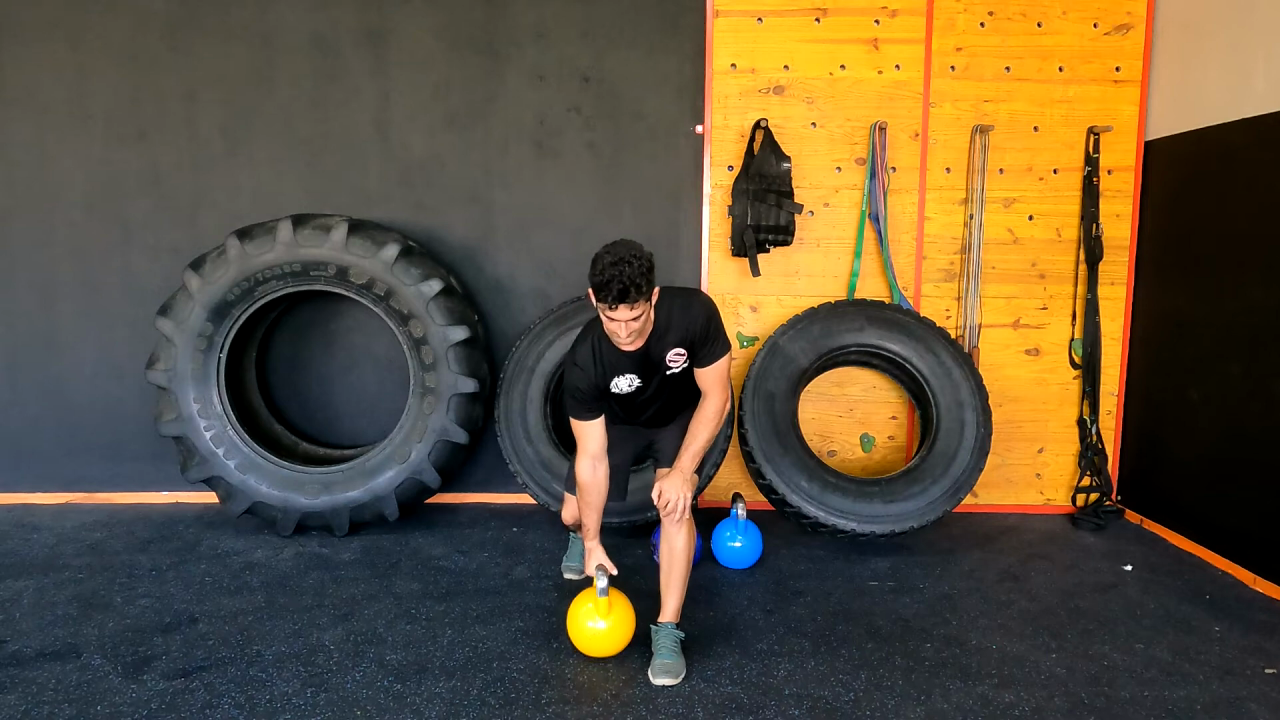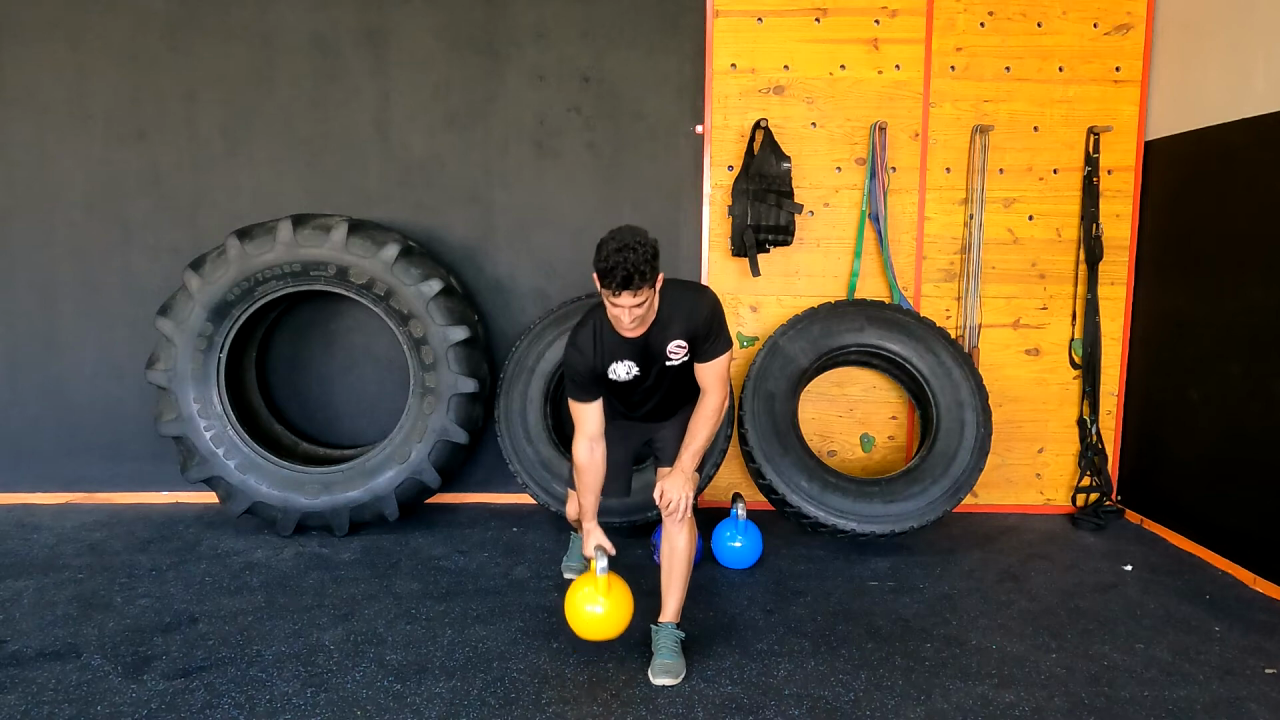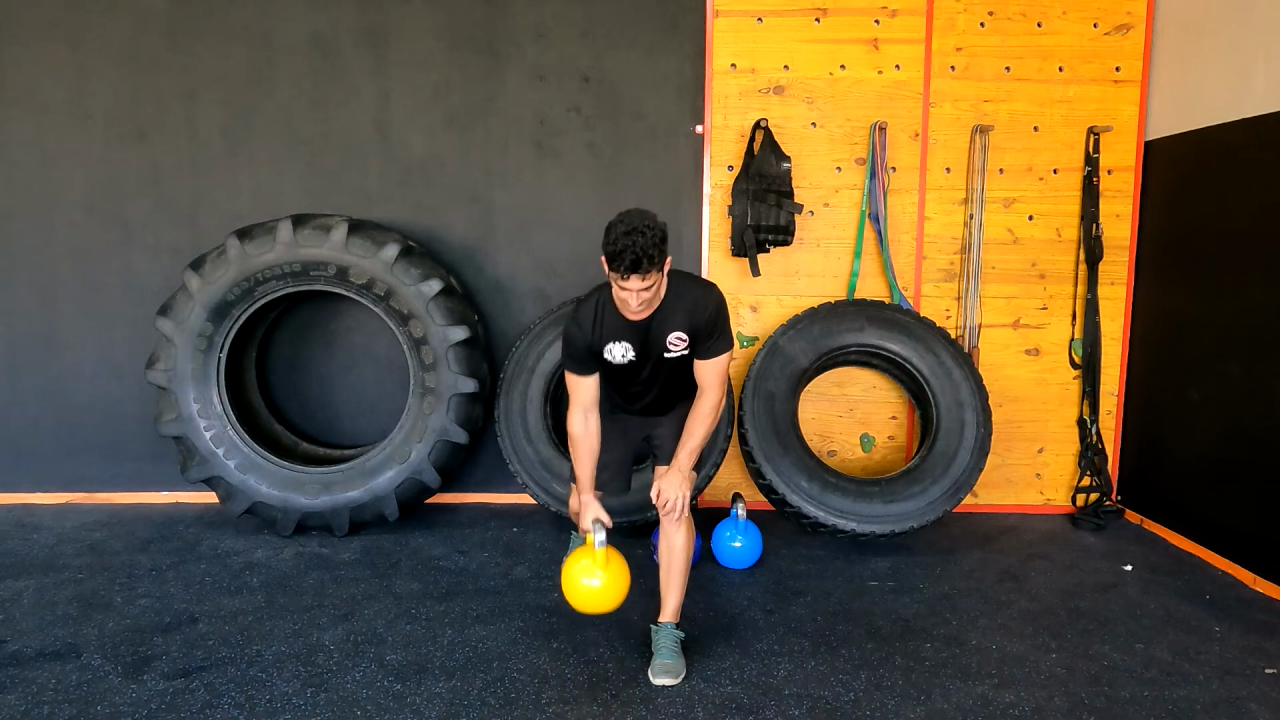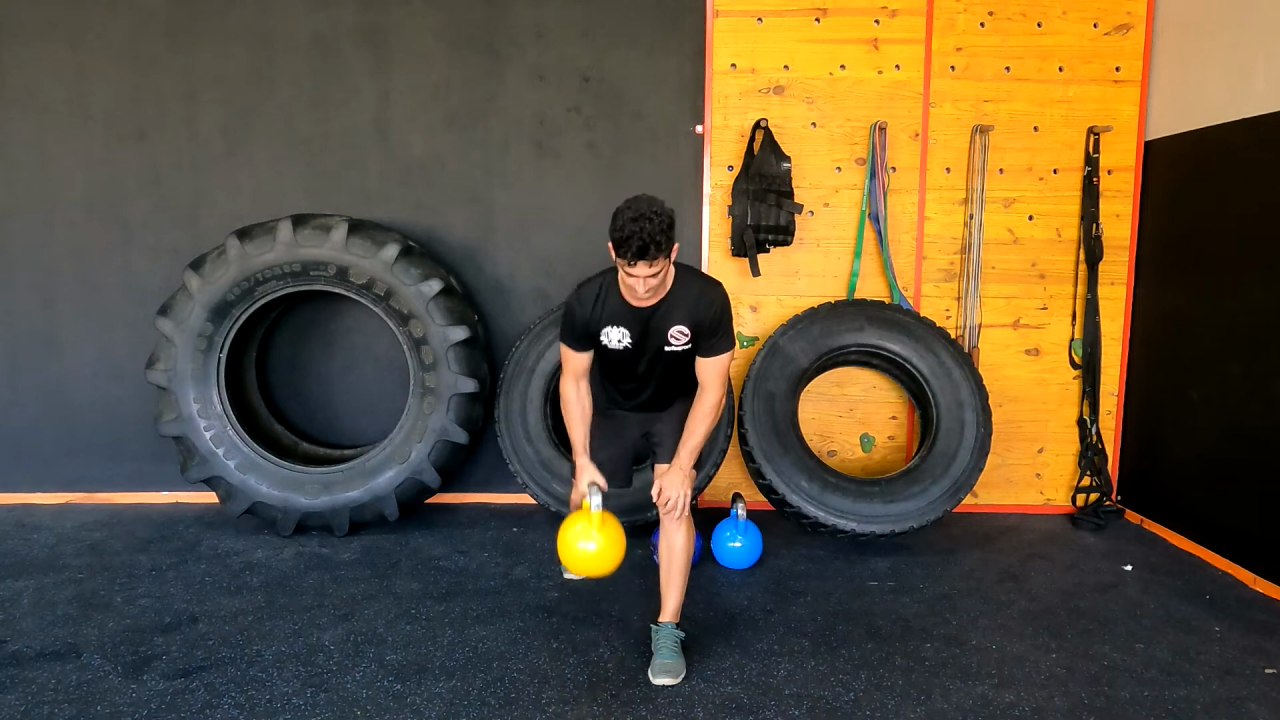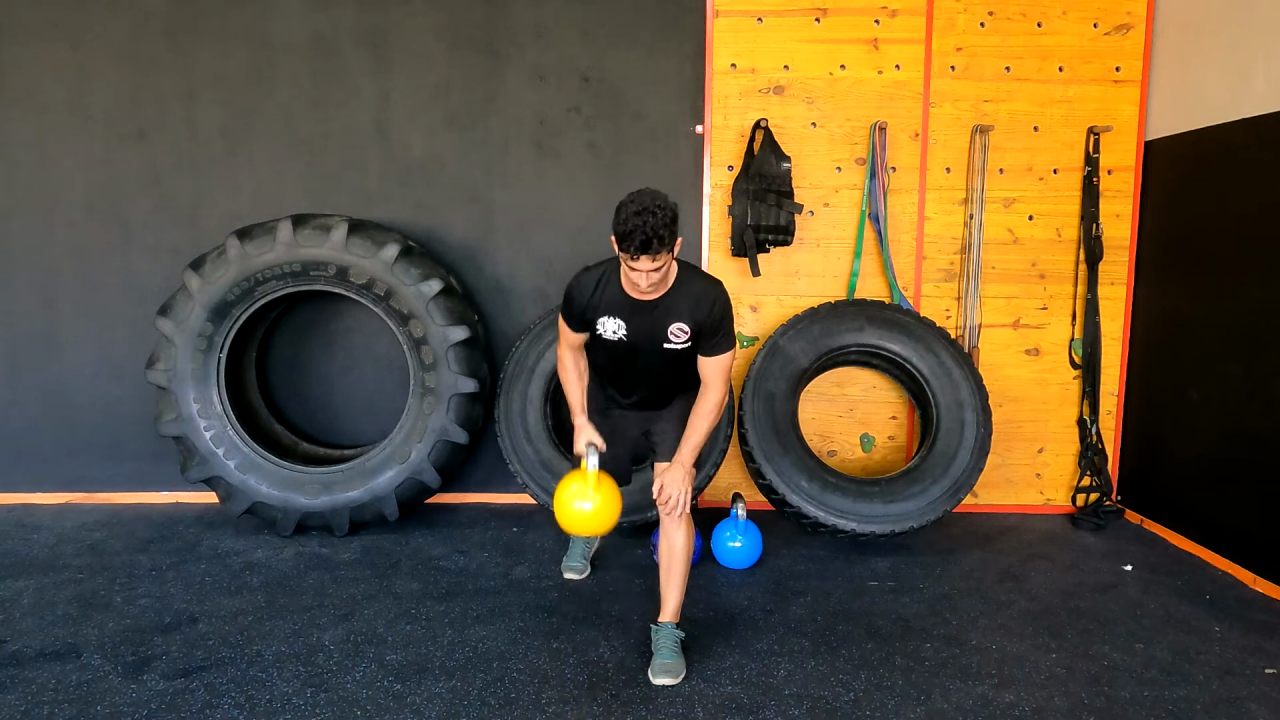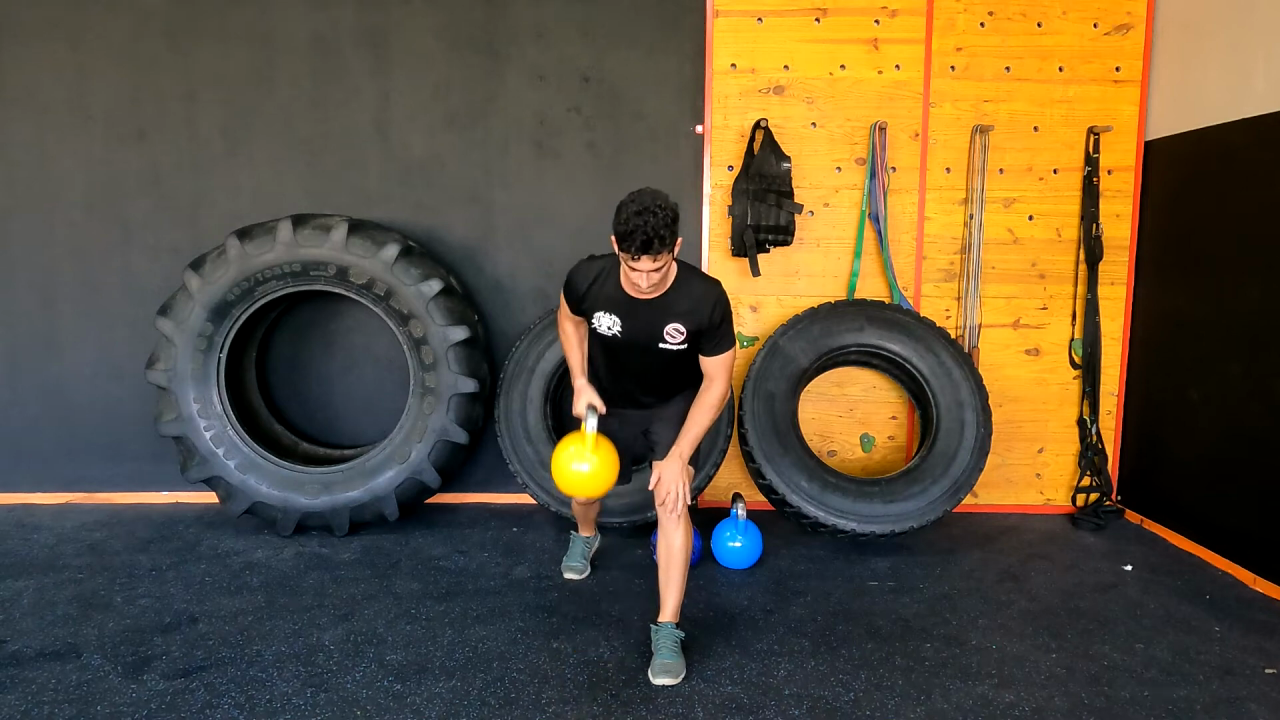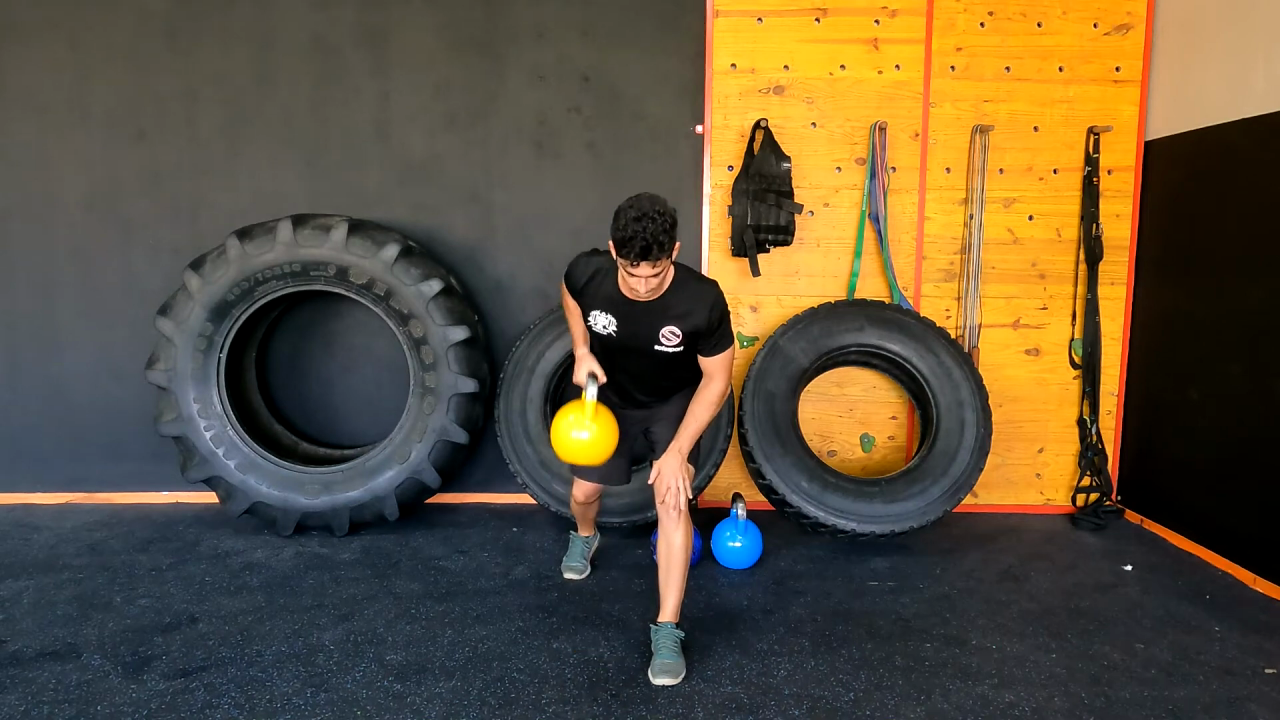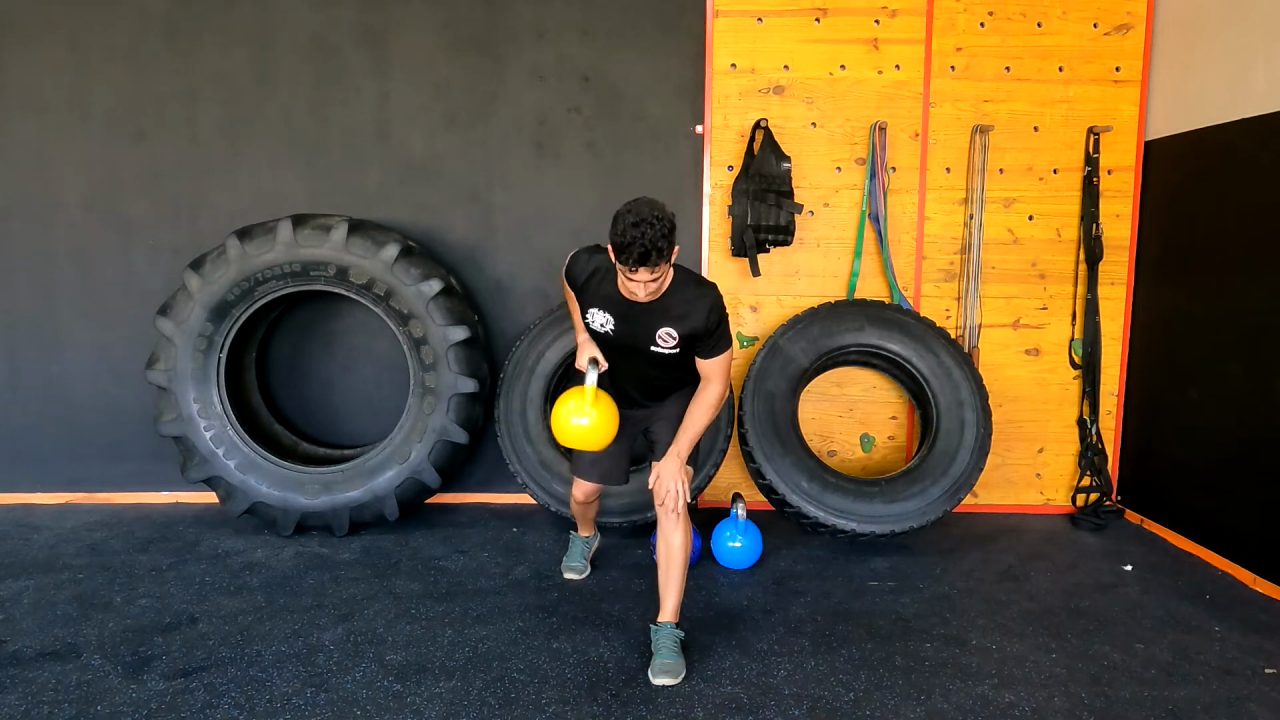
dt=0.1s
person 1, frame 1
left shoulder: (695, 313)
right shoulder: (584, 359)
left elbow: (716, 396)
right elbow: (591, 457)
left wrist: (682, 470)
right wrist: (593, 543)
left hip: (680, 417)
right hip: (616, 422)
left knee: (675, 507)
right knee: (574, 515)
left ankle: (667, 632)
right ankle: (582, 541)
person 1, frame 2
left shoulder: (698, 307)
right shoulder: (585, 344)
left elbow: (715, 393)
right elbow: (588, 439)
left wrist: (683, 469)
right wrist: (590, 524)
left hip: (679, 414)
right hip: (616, 417)
left knee: (677, 506)
right knee: (576, 510)
left ankle: (667, 632)
right ankle: (580, 534)
person 1, frame 3
left shoulder: (702, 302)
right shoulder: (586, 320)
left elbow: (711, 390)
right elbow: (581, 412)
left wrist: (680, 467)
right wrist: (590, 499)
left hip: (677, 410)
right hip: (614, 411)
left knee: (674, 505)
right knee: (579, 506)
left ankle: (667, 631)
right ankle: (587, 529)
person 1, frame 4
left shoulder: (706, 299)
right shoulder: (587, 301)
left elbow: (712, 389)
right elbow: (574, 380)
left wrist: (681, 466)
right wrist: (581, 459)
left hip: (677, 407)
right hip: (612, 406)
left knee: (675, 504)
right knee: (582, 499)
left ankle: (667, 631)
person 1, frame 5
left shoulder: (706, 297)
right shoulder: (587, 288)
left elbow: (715, 386)
right elbow: (569, 346)
left wrist: (682, 462)
right wrist: (580, 423)
left hip: (675, 406)
right hip: (609, 405)
left knee: (674, 503)
left ankle: (667, 630)
right ankle: (584, 536)
person 1, frame 6
left shoulder: (705, 298)
right shoulder: (587, 279)
left elbow: (718, 382)
right elbow: (569, 319)
left wrist: (679, 457)
right wrist: (580, 381)
left hip: (675, 404)
right hip: (608, 402)
left knee: (672, 501)
left ankle: (667, 630)
right ankle: (585, 535)
person 1, frame 7
left shoulder: (702, 300)
right shoulder: (586, 272)
left elbow: (718, 380)
left wrist: (678, 451)
right wrist: (582, 350)
left hip: (674, 401)
right hip: (608, 398)
left knee: (672, 499)
right knee: (584, 492)
left ankle: (666, 630)
right ankle: (585, 535)
person 1, frame 8
left shoulder: (700, 302)
right shoulder: (586, 267)
left elbow: (715, 383)
left wrist: (676, 455)
right wrist: (584, 337)
left hip: (674, 401)
right hip: (608, 395)
left knee: (671, 500)
right knee: (584, 492)
left ankle: (666, 630)
right ankle: (584, 535)
